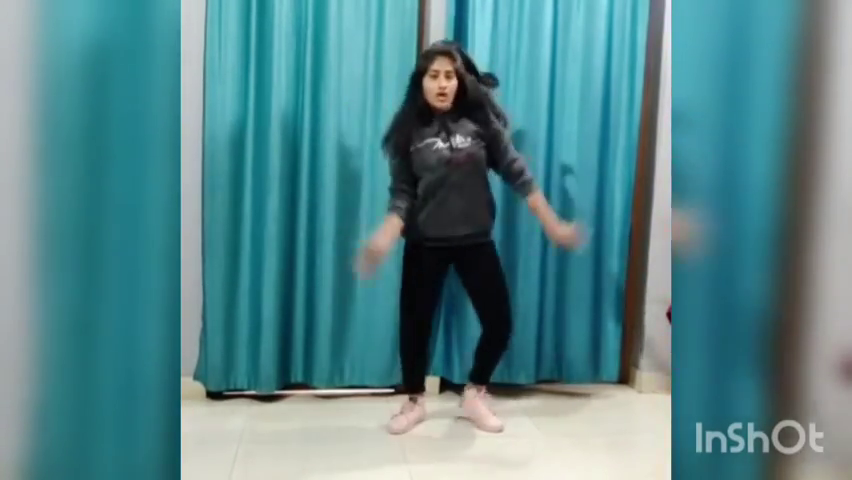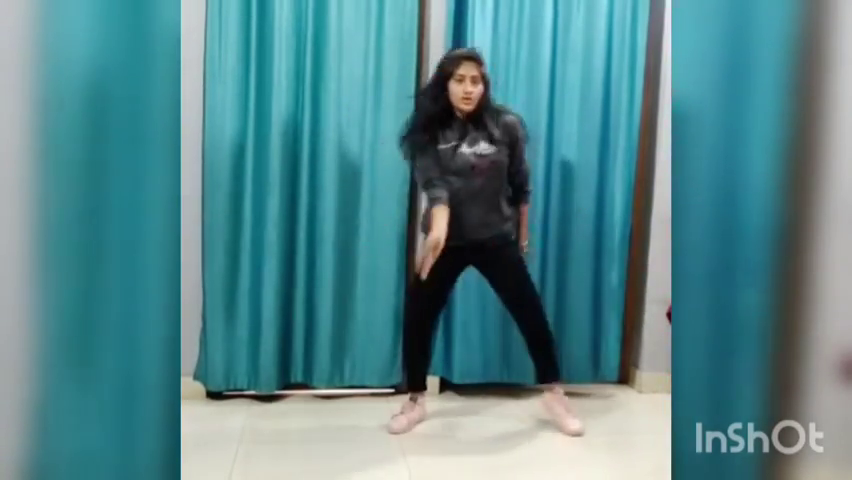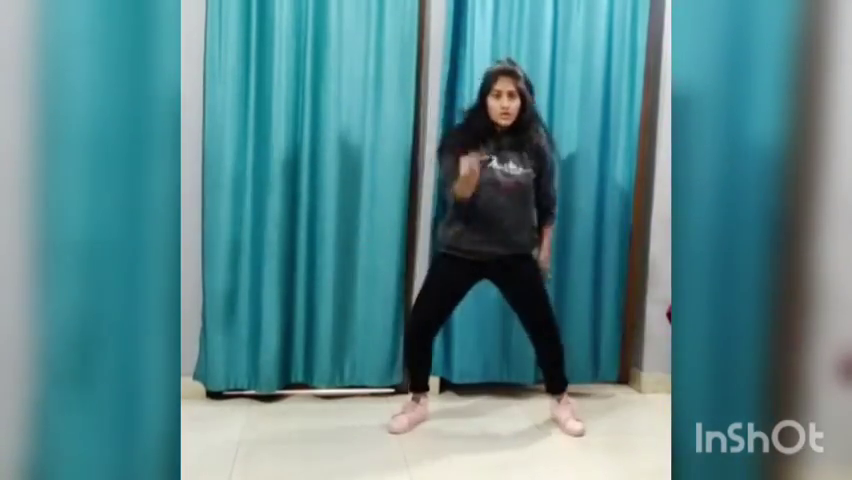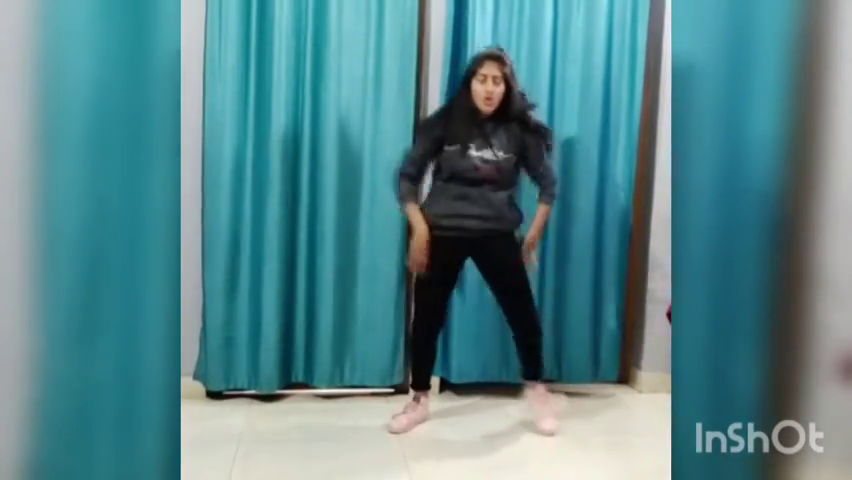
dt=0.2s
person 1, frame 1
left shoulder: (482, 120)
right shoulder: (408, 128)
left elbow: (515, 173)
right elbow: (402, 193)
left wrist: (550, 222)
right wrist: (385, 235)
left hip: (474, 240)
right hip: (424, 239)
left knee: (498, 322)
right knee: (414, 322)
left ankle: (475, 394)
right ankle: (414, 402)
person 1, frame 2
left shoulder: (505, 126)
right shoulder: (428, 131)
left elbow: (520, 186)
right elbow: (435, 188)
left wrist: (522, 234)
right wrist: (436, 231)
left hip: (498, 241)
right hip: (450, 240)
left knee: (533, 319)
right knee: (417, 321)
left ankle: (554, 396)
right ankle: (415, 402)
person 1, frame 3
left shoulder: (537, 146)
right shoulder: (462, 141)
left elbow: (546, 205)
right elbow: (455, 199)
left wrist: (543, 252)
right wrist: (463, 184)
left hip: (513, 257)
right hip: (462, 251)
left knee: (545, 329)
right knee: (420, 326)
left ankle: (561, 402)
right ankle: (418, 401)
person 1, frame 4
left shoulder: (521, 127)
right shoulder: (444, 124)
left elbow: (545, 179)
right elbow: (408, 175)
left wrist: (536, 229)
right wrist: (419, 228)
left hip: (495, 234)
right hip: (443, 233)
left knee: (523, 313)
right knee: (426, 319)
left ankle: (537, 392)
right ankle: (419, 401)
